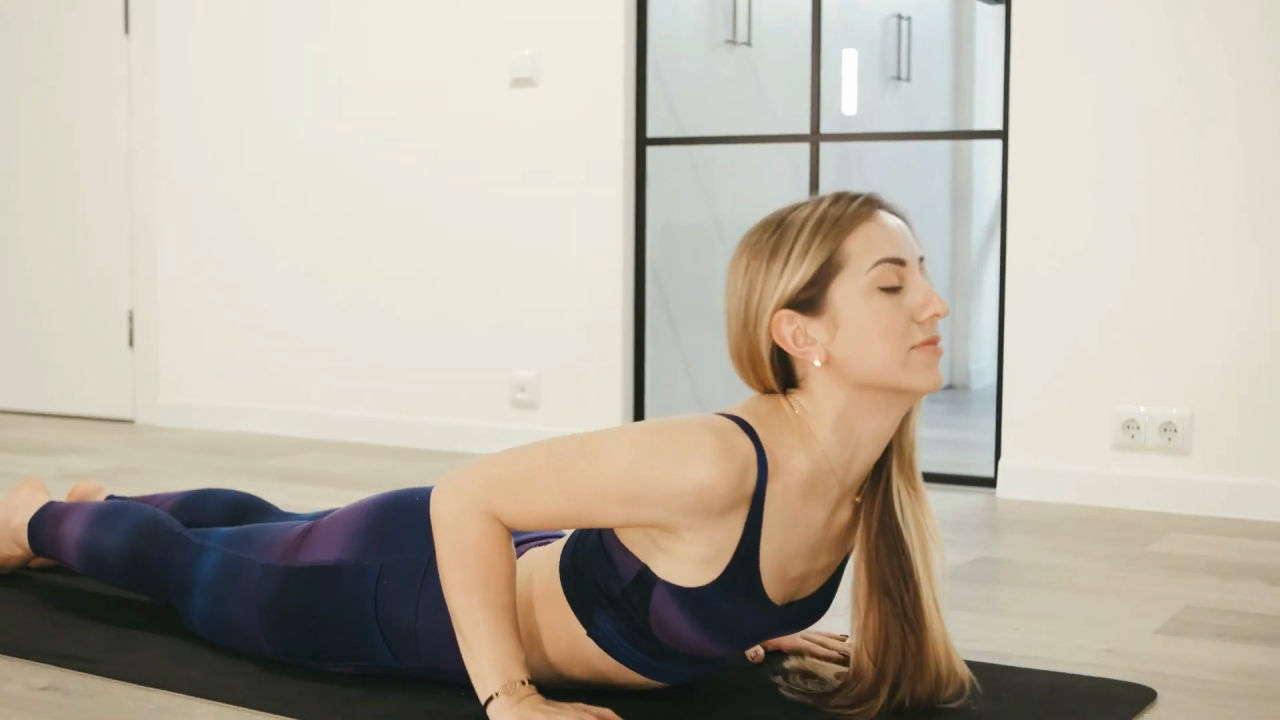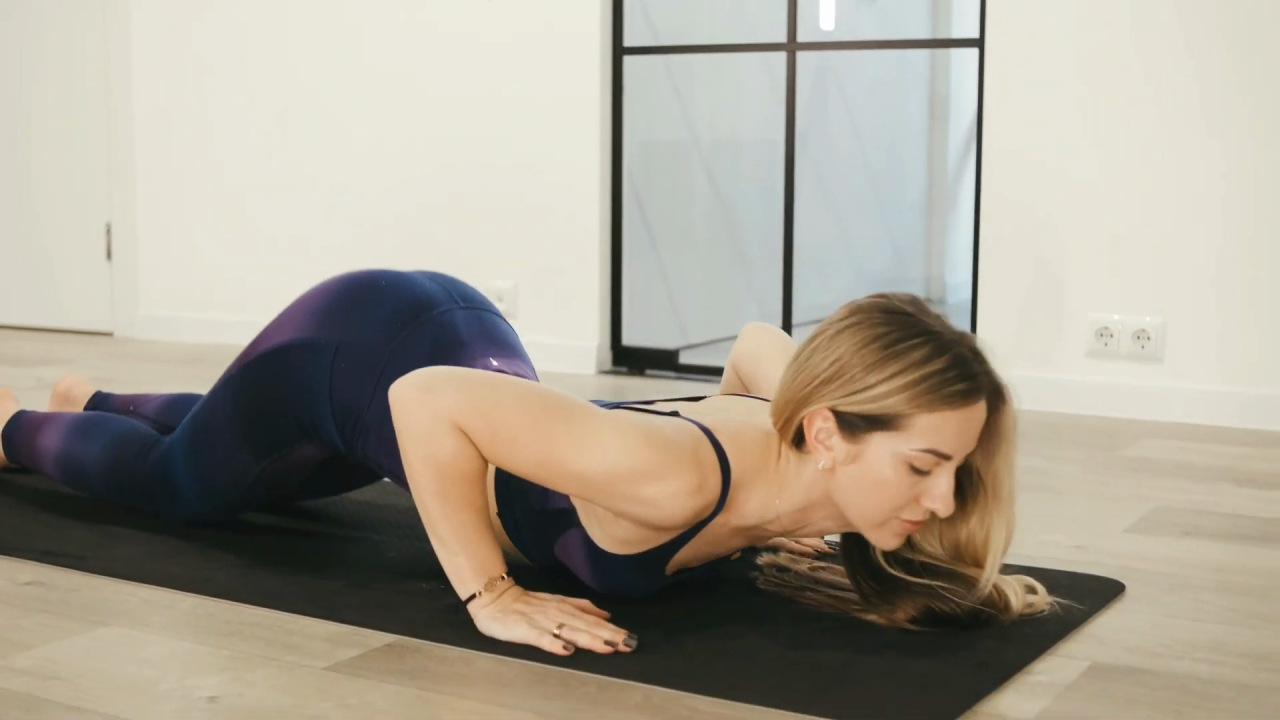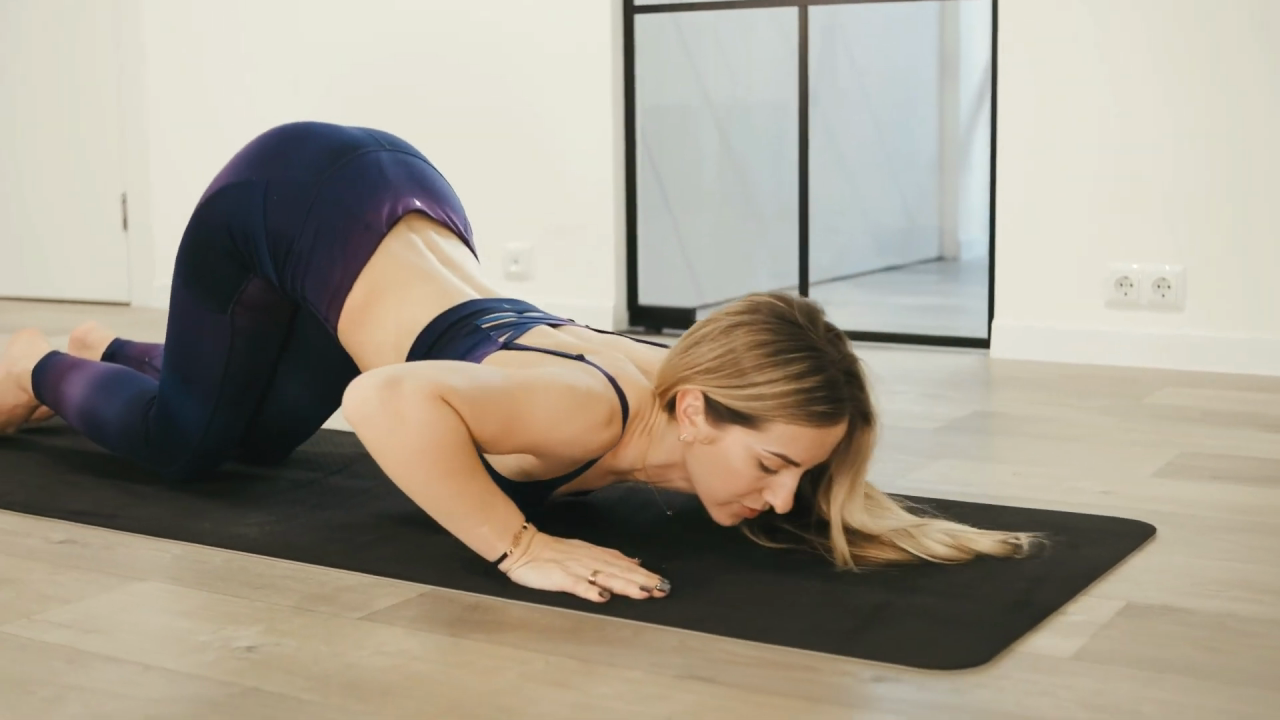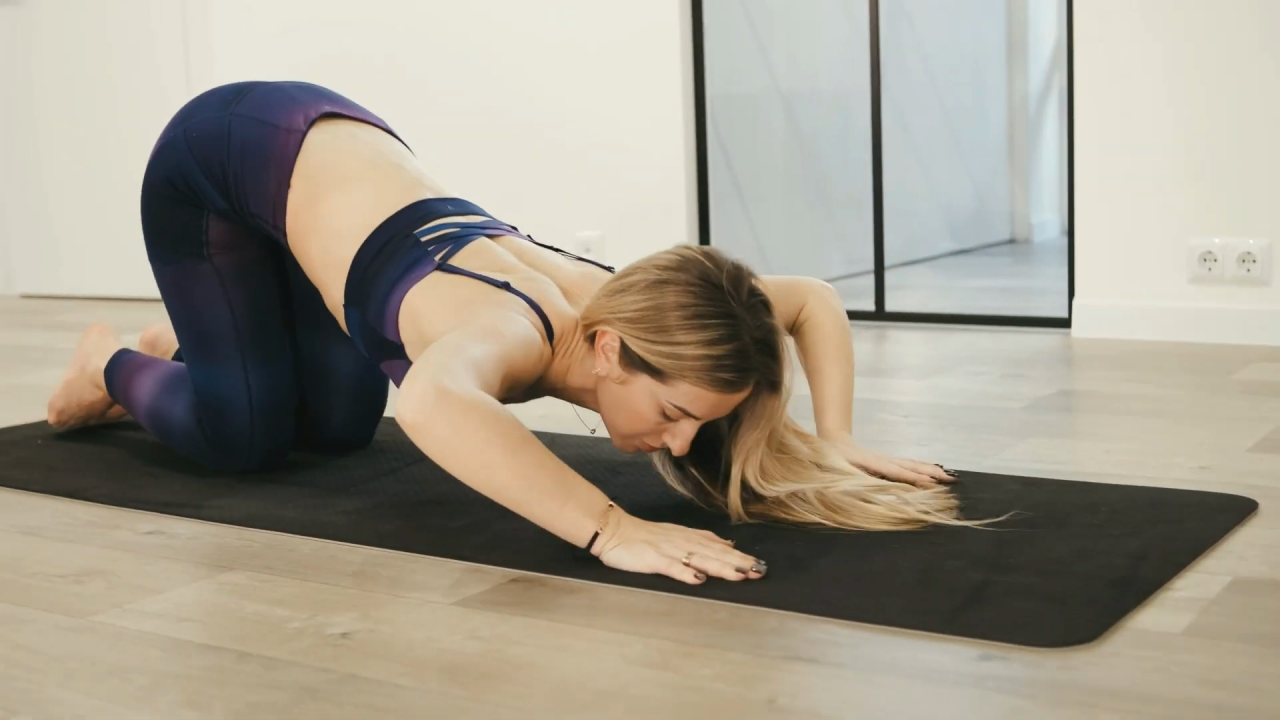
dt=0.7s
person 1, frame 1
left shoulder: (863, 456)
right shoulder: (709, 465)
right elbow: (467, 497)
left wrist: (762, 615)
left hip: (522, 577)
right hip: (405, 592)
left knee: (276, 533)
right knee: (189, 574)
left ankle: (110, 500)
person 1, frame 2
left shoulder: (796, 446)
right shoulder: (682, 476)
left elbow: (756, 340)
right elbow: (427, 400)
right wrist: (492, 595)
left hip: (448, 335)
right hip: (352, 358)
left knee: (250, 479)
right knee: (172, 485)
left ankle: (92, 399)
person 1, frame 3
left shoulder: (694, 390)
right shoulder: (593, 414)
left elbow: (770, 319)
right elbow: (385, 398)
left wrist: (792, 461)
right wrist: (520, 547)
left hip: (388, 198)
right hip: (287, 194)
left knee: (262, 439)
right knee: (183, 442)
left ankle: (107, 350)
person 1, frame 4
left shoulder: (627, 312)
right shoulder: (509, 334)
left elbow: (814, 300)
right elbow: (433, 403)
left wrist: (834, 445)
right wrist: (607, 530)
left hip: (330, 144)
right hip: (219, 159)
left knee: (338, 426)
right knee: (245, 435)
left ankle: (179, 352)
right ankle: (114, 367)
